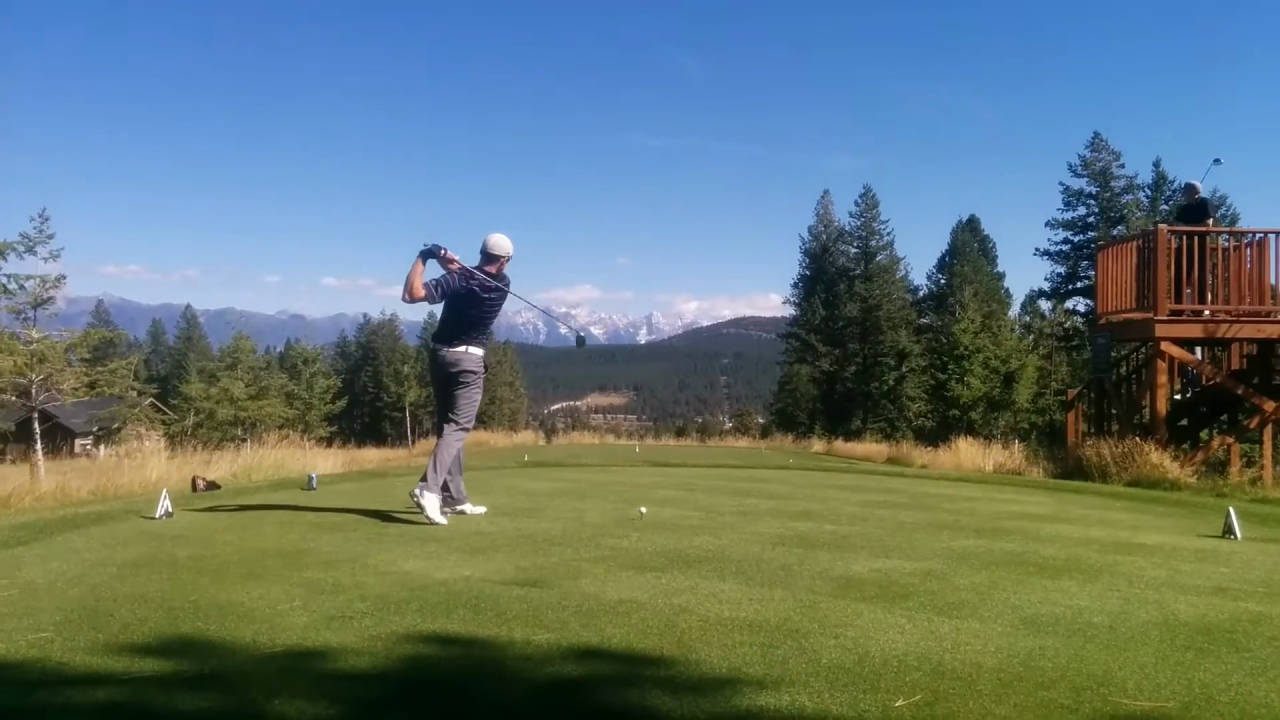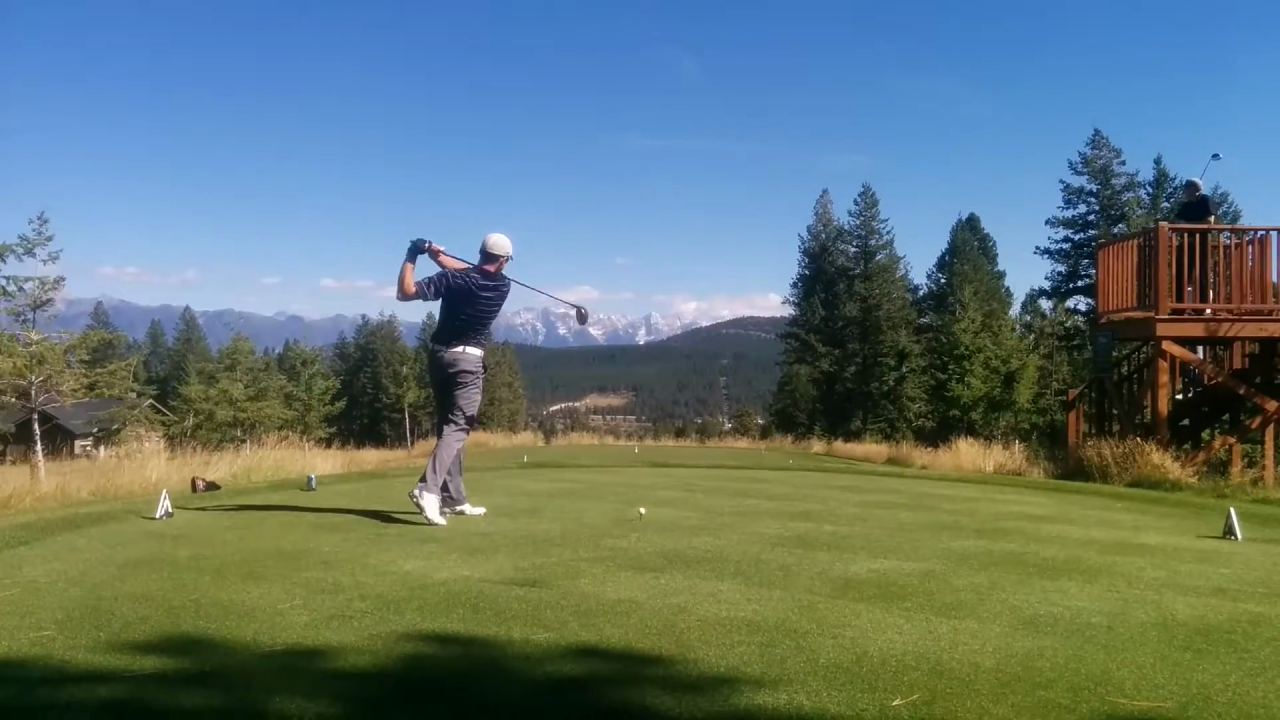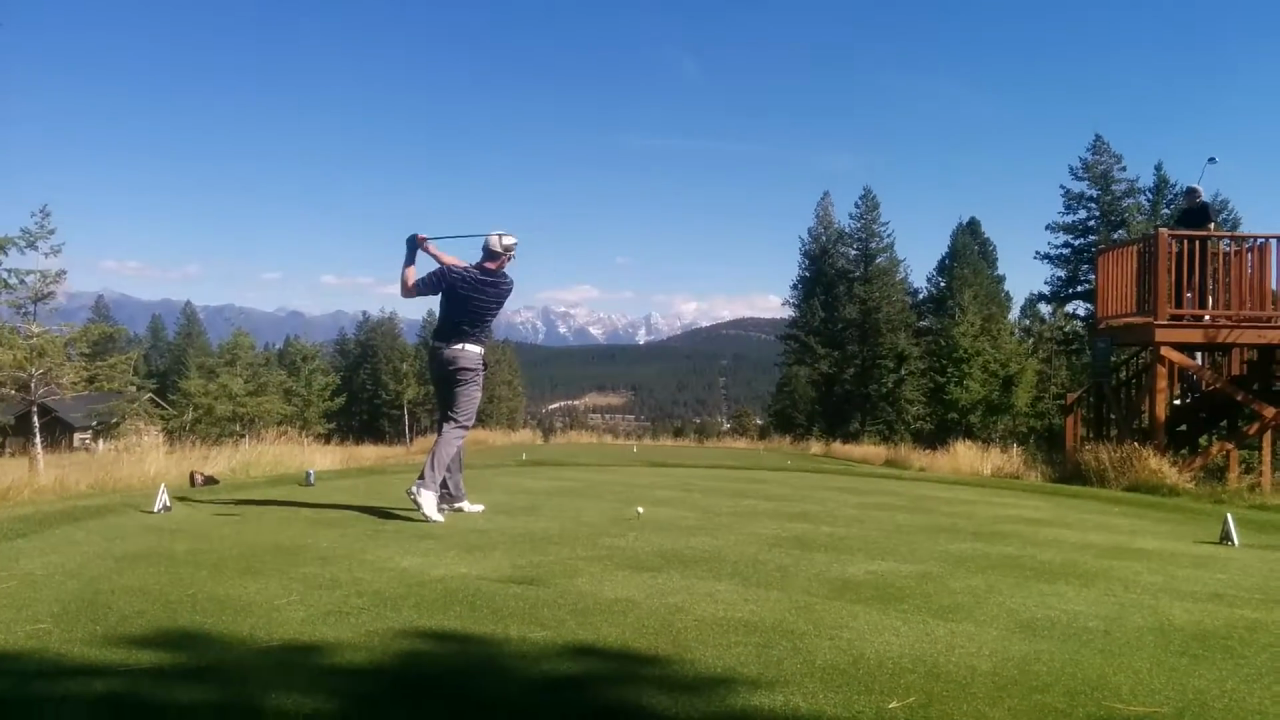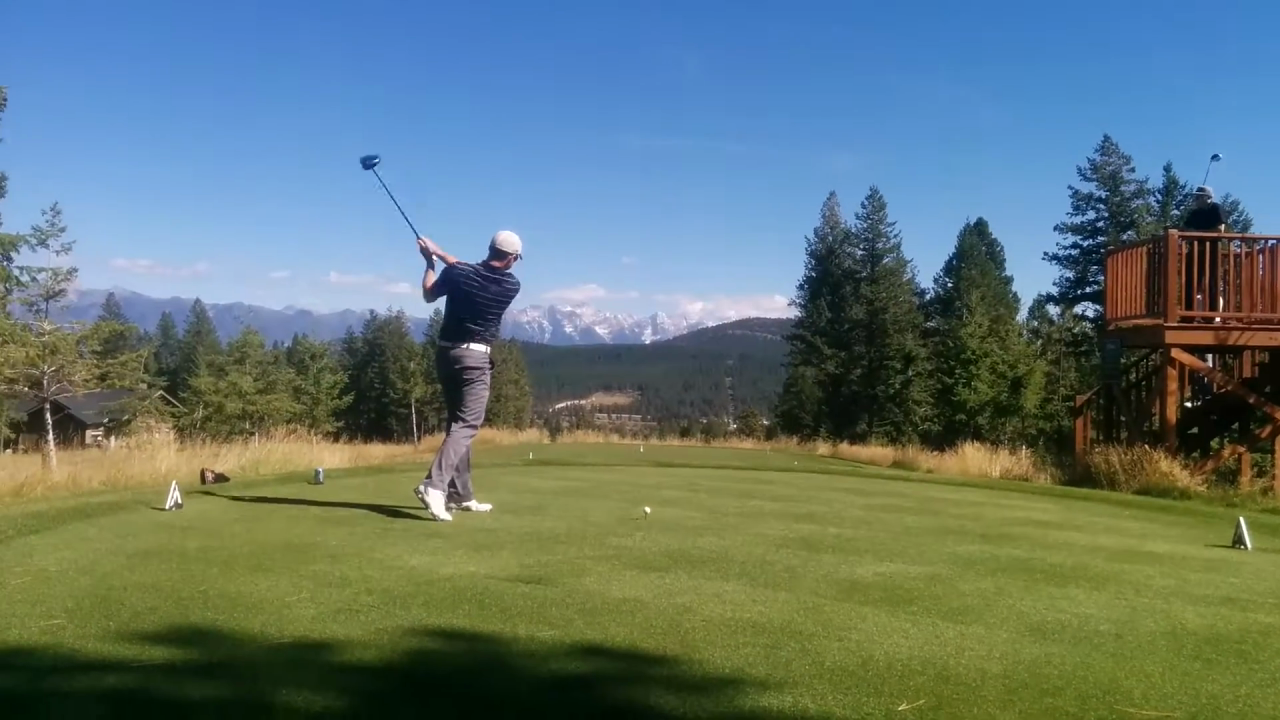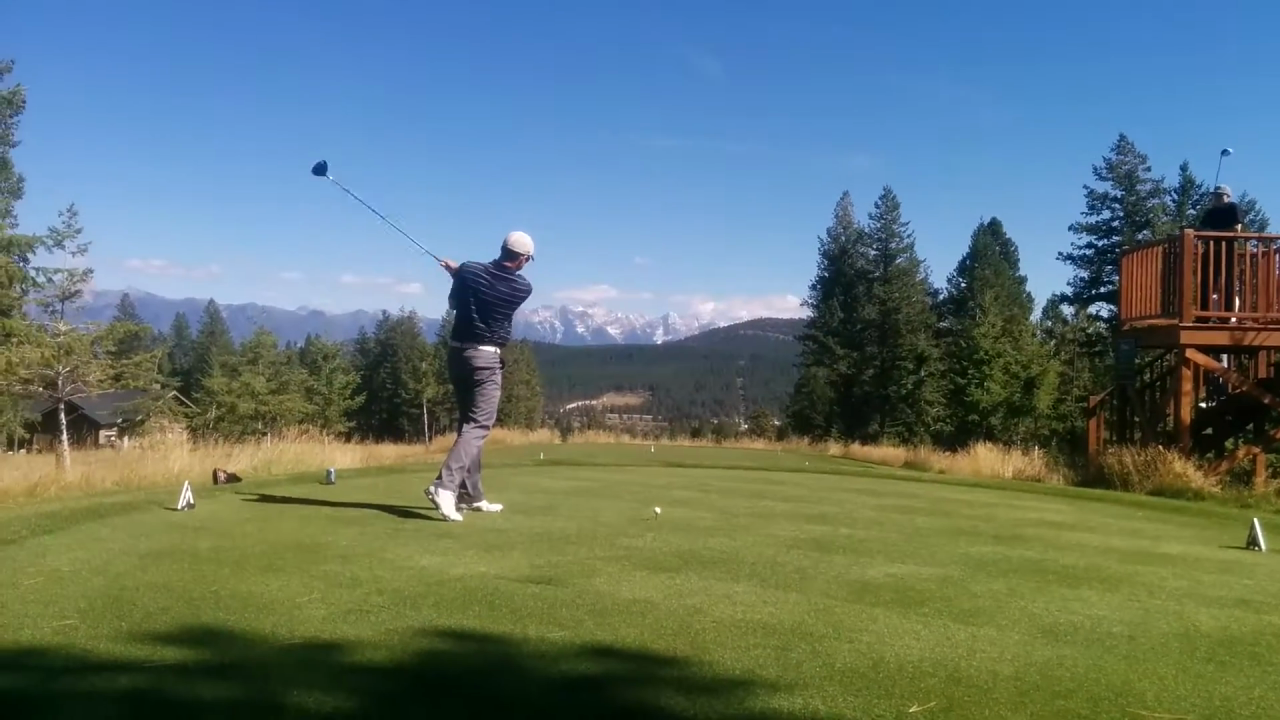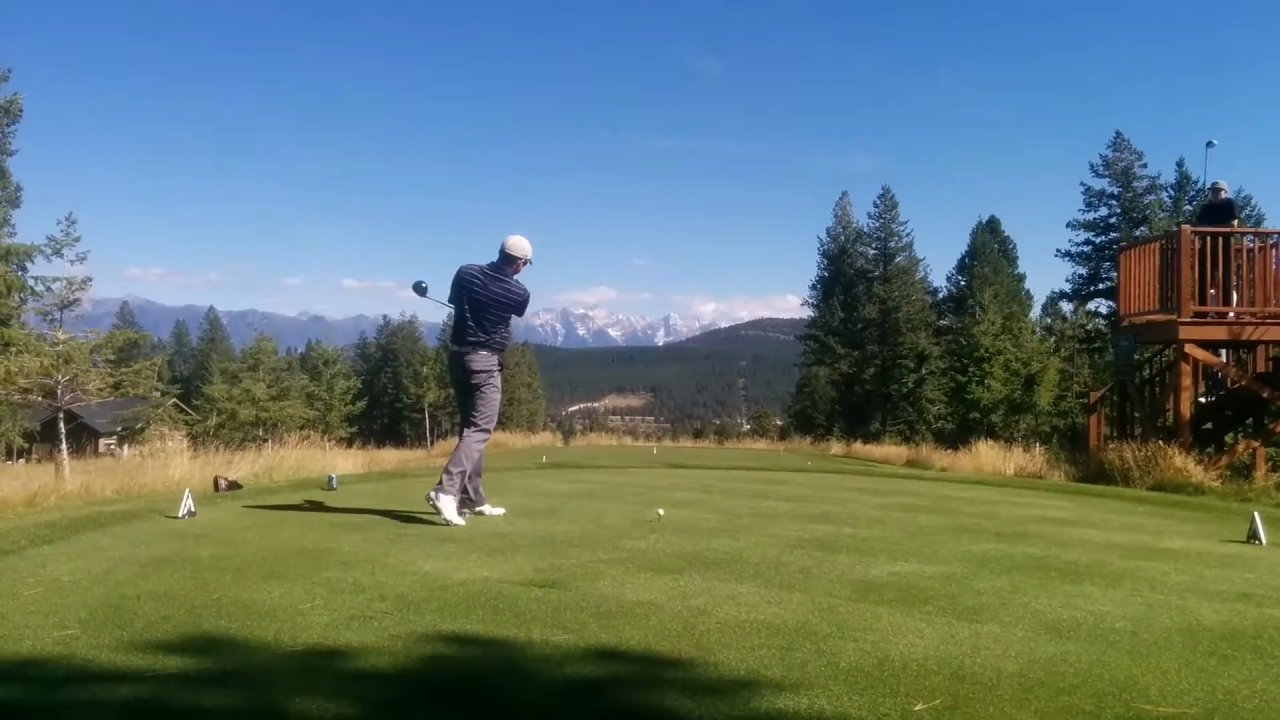
dt=0.1s
person 1, frame 1
left shoulder: (457, 281)
right shoulder: (503, 285)
left elbow: (410, 294)
left wrist: (423, 257)
right wrist: (442, 257)
left hip: (440, 357)
right hip: (469, 360)
left knee: (447, 427)
right knee: (457, 428)
left ankle: (454, 498)
right ankle: (429, 488)
person 1, frame 2
left shoulder: (452, 280)
right shoulder: (503, 285)
left elbow: (404, 292)
left wrist: (412, 254)
right wrist: (437, 253)
left hip: (439, 357)
right hip: (468, 361)
left knee: (448, 427)
right knee: (457, 429)
left ankle: (453, 498)
right ankle: (428, 488)
person 1, frame 3
left shoulder: (449, 275)
right shoulder: (505, 285)
left elbow: (408, 290)
left wrist: (411, 254)
right wrist: (431, 250)
left hip: (439, 354)
right hip: (468, 358)
left knee: (450, 423)
right knee: (457, 426)
left ankle: (452, 495)
right ankle: (426, 486)
person 1, frame 4
left shoulder: (456, 273)
right shoulder: (512, 285)
left elbow: (429, 295)
left wrist: (429, 259)
right wrist: (438, 252)
left hip: (447, 354)
right hip: (475, 357)
left knee: (458, 423)
right knee: (466, 425)
left ankle: (460, 494)
right ankle: (434, 485)
person 1, frame 5
left shoulder: (467, 272)
right shoulder: (523, 288)
left hip: (458, 354)
right hip: (486, 359)
left knee: (470, 423)
right knee: (478, 426)
left ankle: (470, 495)
right ankle: (446, 485)
person 1, frame 6
left shoulder: (464, 274)
right shoulder: (520, 294)
left hip: (458, 358)
right hip: (485, 362)
left knee: (471, 428)
right knee: (479, 430)
left ankle: (472, 499)
right ankle: (446, 490)
